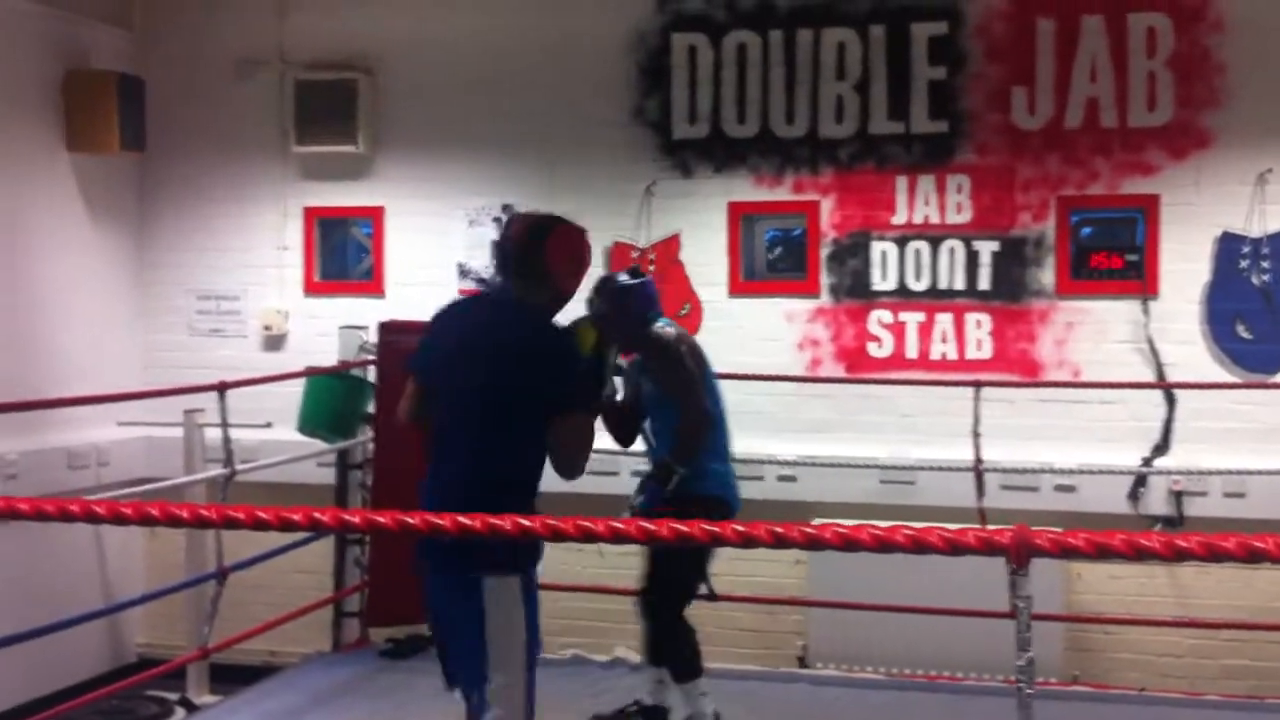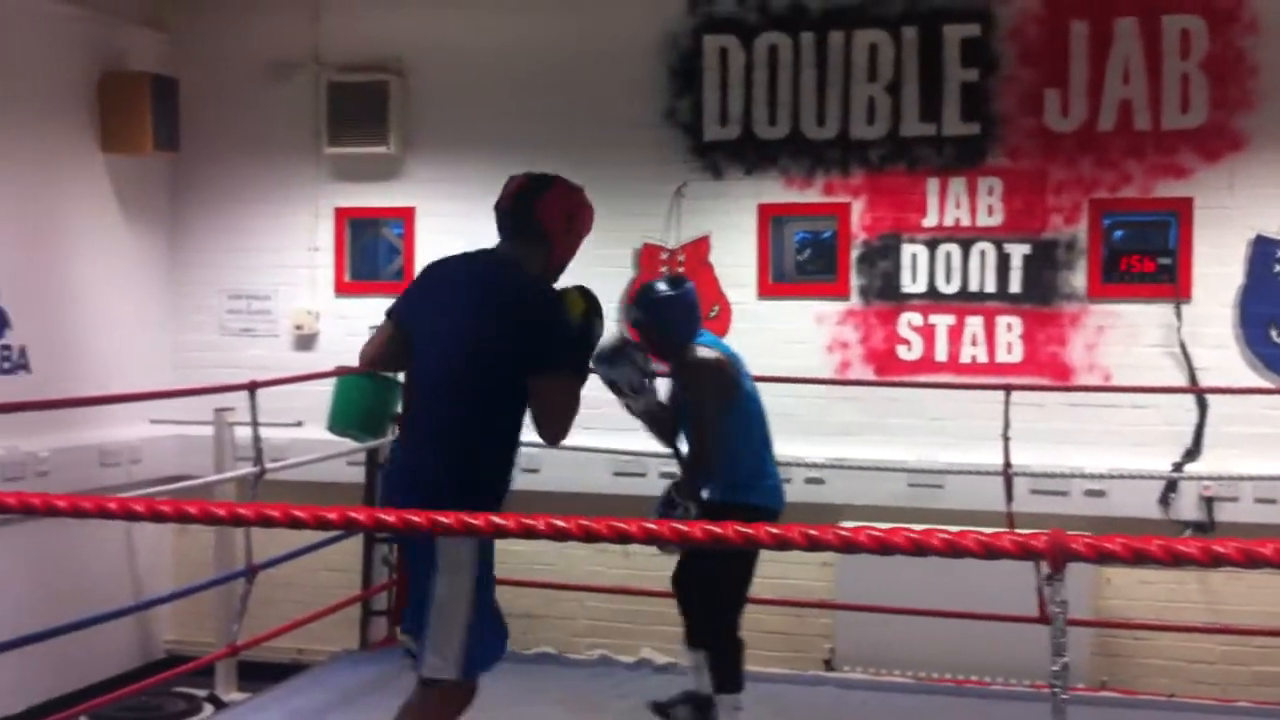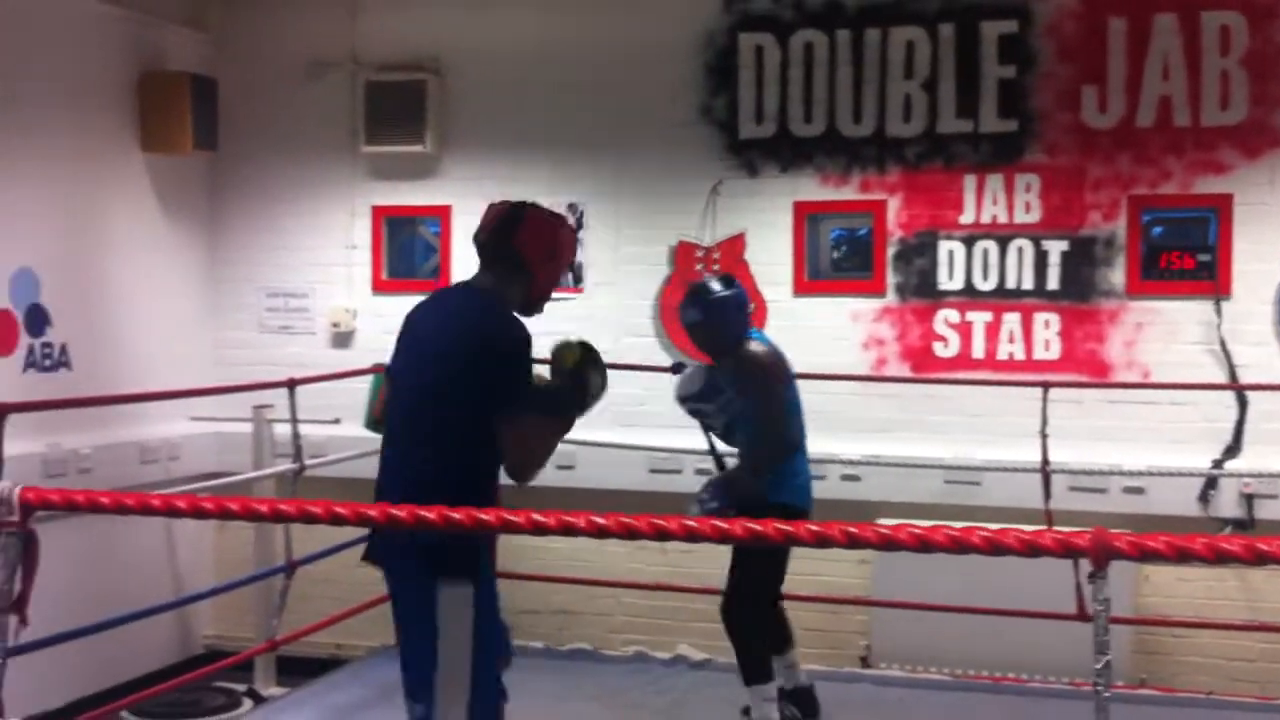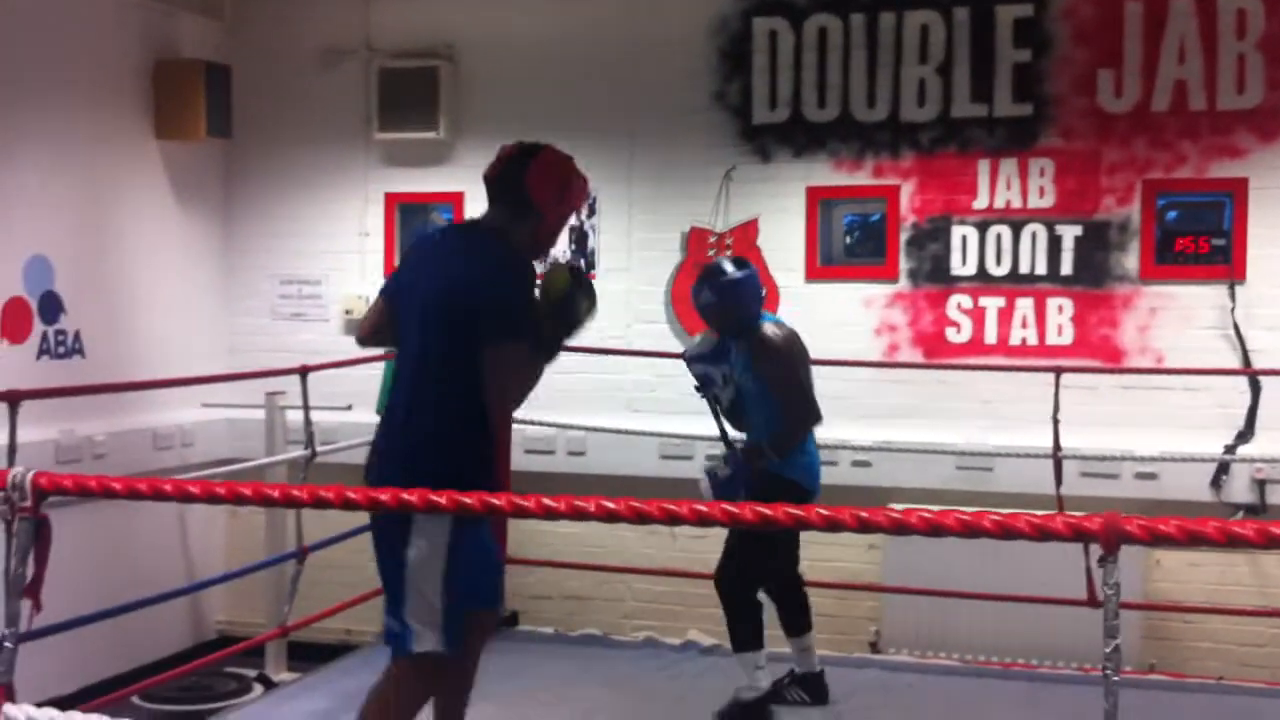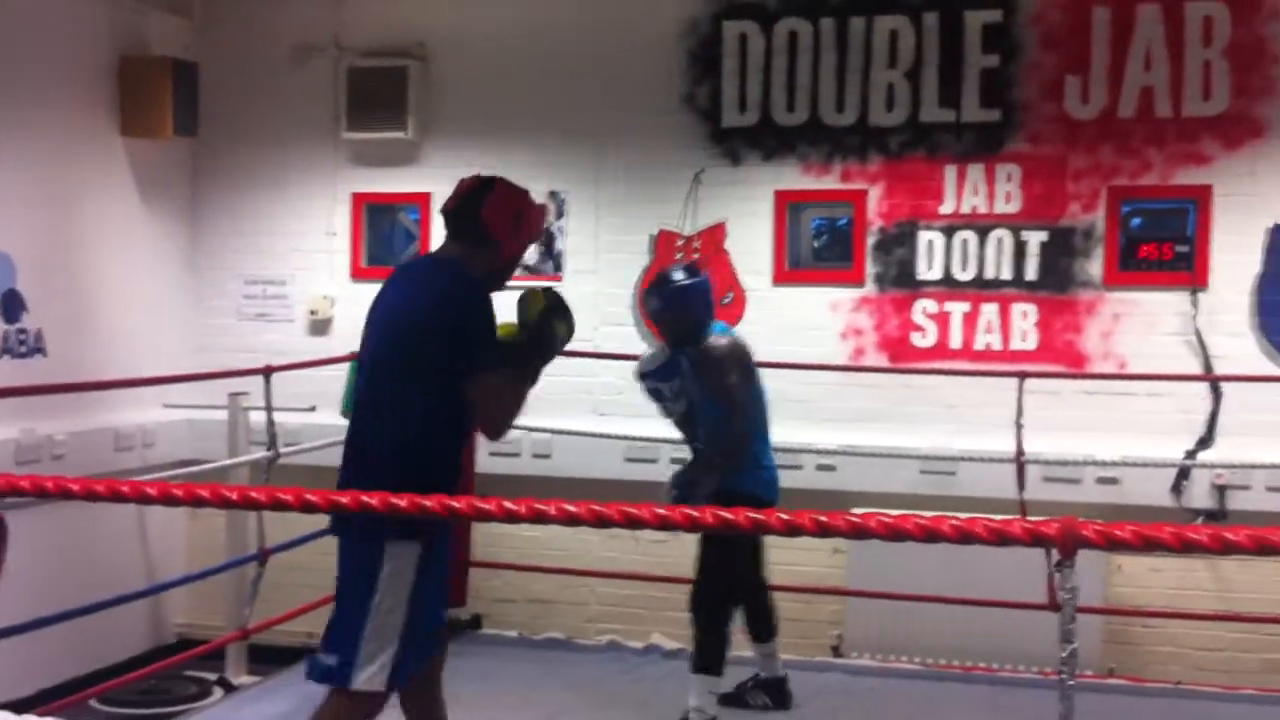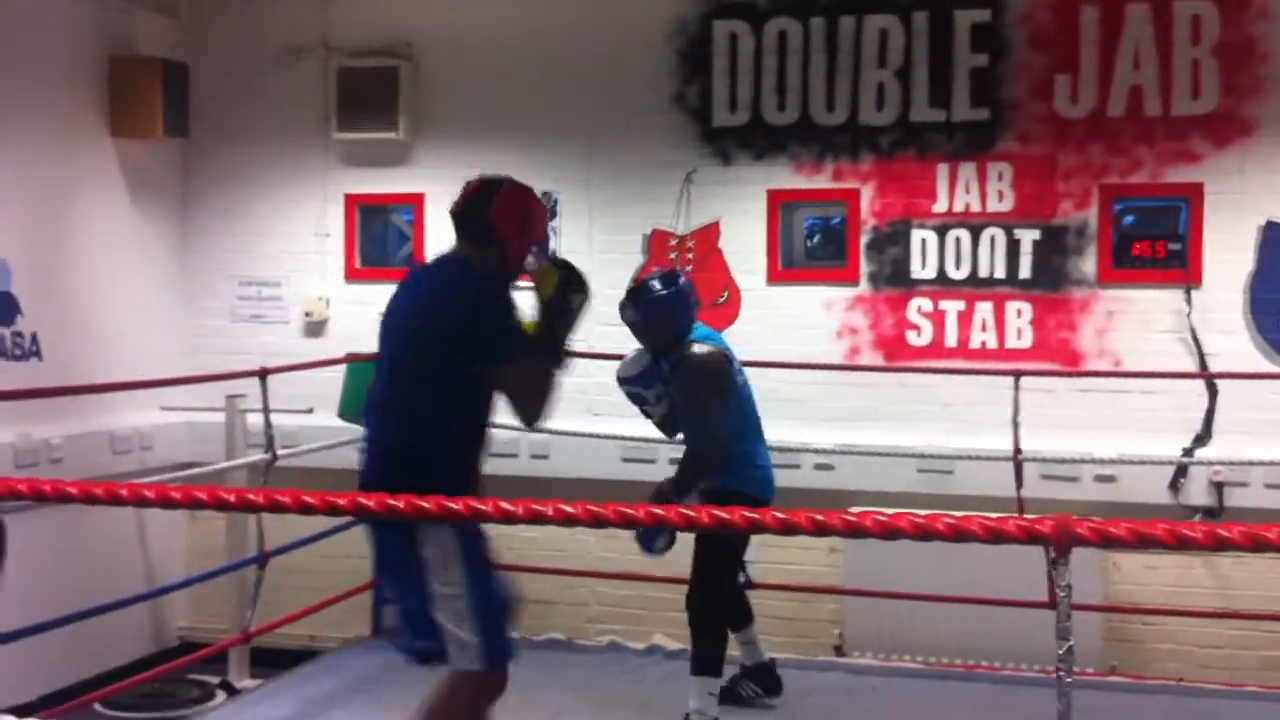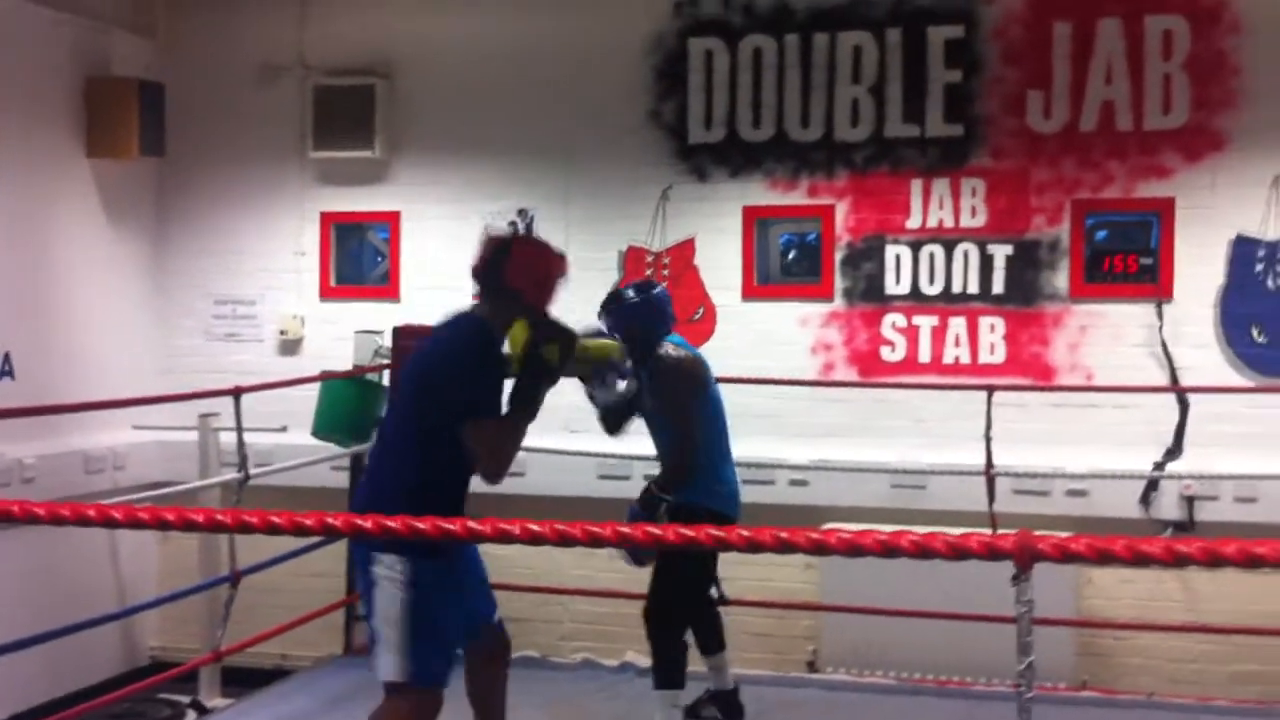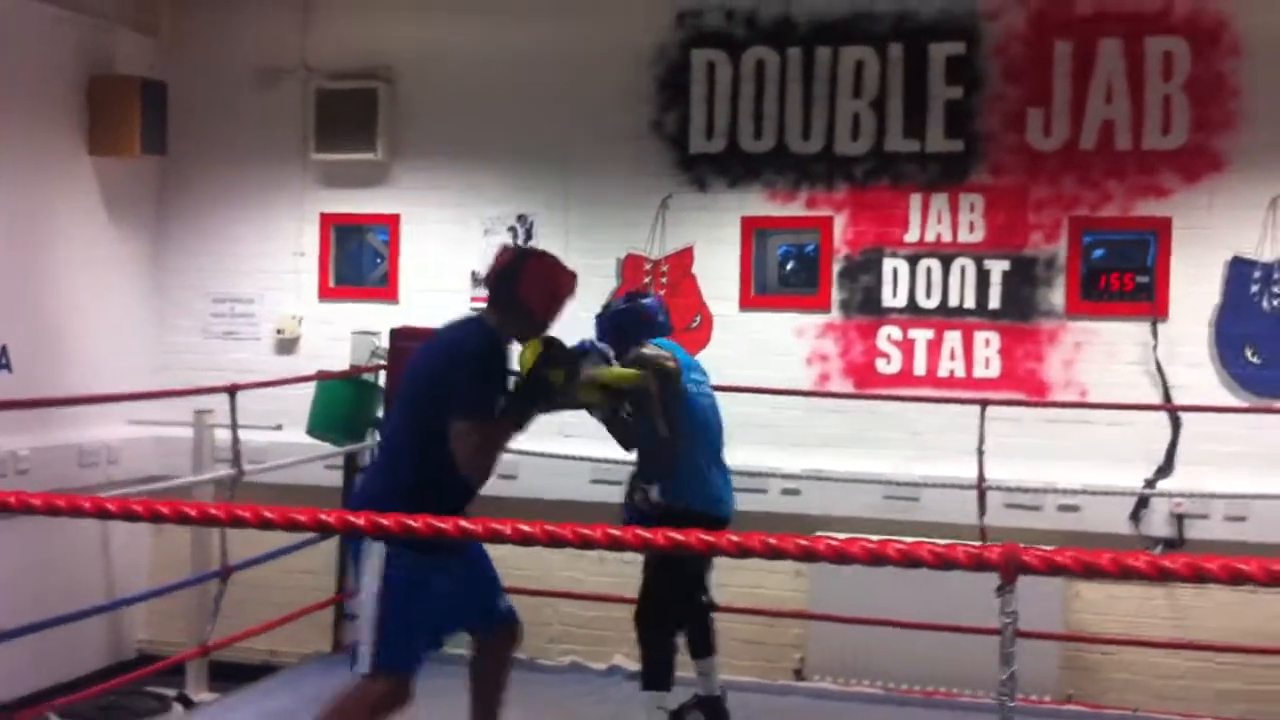
dt=0.2s
person 1, frame 1
left shoulder: (449, 323)
right shoulder: (549, 344)
left elbow: (409, 414)
right elbow: (570, 461)
right wrist: (589, 388)
right hip: (491, 549)
person 1, frame 2
left shoulder: (440, 276)
right shoulder: (537, 303)
left elbow: (374, 356)
right elbow: (552, 426)
right wrist: (578, 352)
left hip: (414, 483)
right hip: (456, 498)
left knee: (458, 663)
person 1, frame 3
left shoulder: (430, 312)
right shoulder: (501, 334)
left elbow: (384, 412)
right elbow: (522, 464)
right wrist: (565, 402)
left hip: (405, 527)
right hip: (442, 542)
person 1, frame 4
left shoulder: (435, 247)
right shoulder: (506, 269)
left elbow: (371, 330)
right elbow: (502, 396)
right wrist: (551, 331)
left hip: (413, 463)
right hip: (436, 476)
left knee: (477, 611)
right knee: (422, 656)
person 1, frame 5
left shoulder: (409, 281)
right shoulder: (462, 297)
right elbow: (494, 419)
right wrist: (535, 352)
left hip: (382, 492)
right hip: (398, 507)
left knee: (423, 657)
person 1, frame 6
left shoulder: (423, 283)
right shoulder: (480, 293)
right elbow: (530, 406)
left wrist: (524, 338)
right wrist: (555, 326)
left hip: (404, 485)
right hip: (423, 496)
right knee: (481, 670)
person 1, frame 7
left shoulder: (466, 337)
right shoulder: (474, 349)
right elbow: (492, 465)
right wrist: (534, 385)
left hip: (432, 523)
left knee: (490, 643)
person 1, frame 8
left shoulder: (476, 342)
right shoulder: (475, 353)
right elbow: (472, 462)
right wrist: (525, 400)
left hip: (439, 522)
left knee: (500, 631)
person 2, frame 1
left shoulder: (664, 342)
right shoulder: (640, 363)
left elbow: (699, 416)
right elbow: (625, 433)
left wrist: (665, 475)
left hip: (701, 493)
right hip: (678, 491)
left knee: (663, 603)
right knee: (657, 601)
person 2, frame 2
left shoulder: (700, 363)
right shoulder: (693, 358)
left elbow: (704, 448)
right elbow: (672, 430)
left wrist: (681, 500)
right wrist: (634, 388)
left hip: (746, 501)
right hip: (732, 496)
left knee: (718, 612)
right knee: (691, 588)
person 2, frame 3
left shoulder: (754, 359)
right shoulder: (734, 360)
left elbow: (782, 441)
left wrist: (731, 486)
right wrist: (713, 415)
left hip: (775, 498)
right hip: (766, 494)
left knee: (741, 607)
right knee: (755, 599)
person 2, frame 4
left shoulder: (772, 341)
right shoulder: (739, 343)
left elbow: (805, 415)
left wrist: (751, 457)
right wrist: (719, 386)
left hip: (784, 475)
right hip: (775, 473)
left knee: (734, 579)
right knee: (779, 576)
right ankle: (809, 675)
person 2, frame 5
left shoulder: (716, 350)
right shoulder: (694, 351)
left elbow: (739, 431)
left wrist: (694, 478)
right wrist: (674, 402)
left hip: (741, 486)
right hip: (742, 483)
left knee: (710, 598)
right knee: (744, 584)
right ankle: (772, 680)
person 2, frame 6
left shoulder: (697, 357)
right shoulder: (680, 353)
left elbow: (706, 445)
right elbow: (678, 426)
left wrist: (667, 499)
right wrist: (653, 401)
left hip: (737, 485)
right hip: (734, 480)
left knee: (705, 598)
right knee: (720, 581)
right ankle: (759, 669)
person 2, frame 7
left shoulder: (669, 361)
right shoulder: (653, 361)
left elbow: (689, 448)
right elbow: (615, 424)
left wrist: (650, 500)
right wrist: (600, 384)
left hip: (701, 501)
right hip: (705, 497)
left knee: (664, 611)
right knee: (693, 598)
person 2, frame 8
left shoulder: (640, 359)
right shoulder: (678, 359)
left elbow: (656, 438)
right elbow: (631, 436)
left wrist: (637, 493)
left hip: (686, 503)
right hip: (712, 500)
left knee: (655, 615)
right knee: (687, 601)
